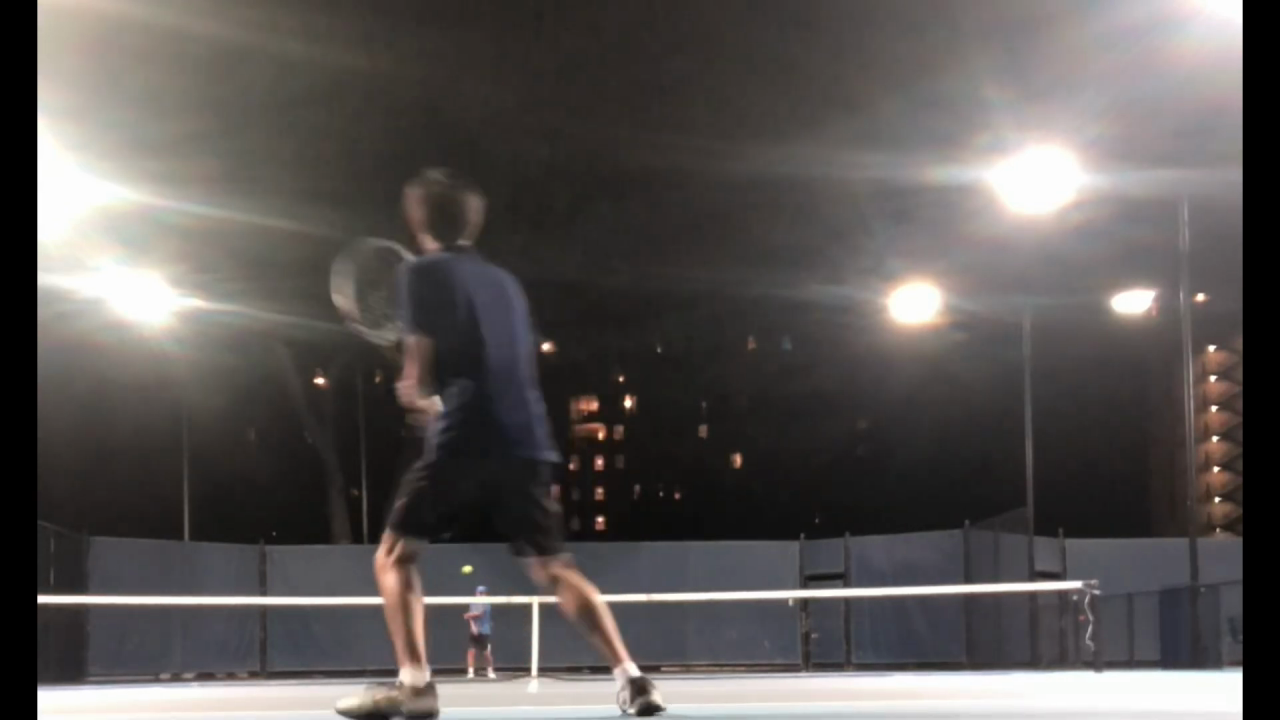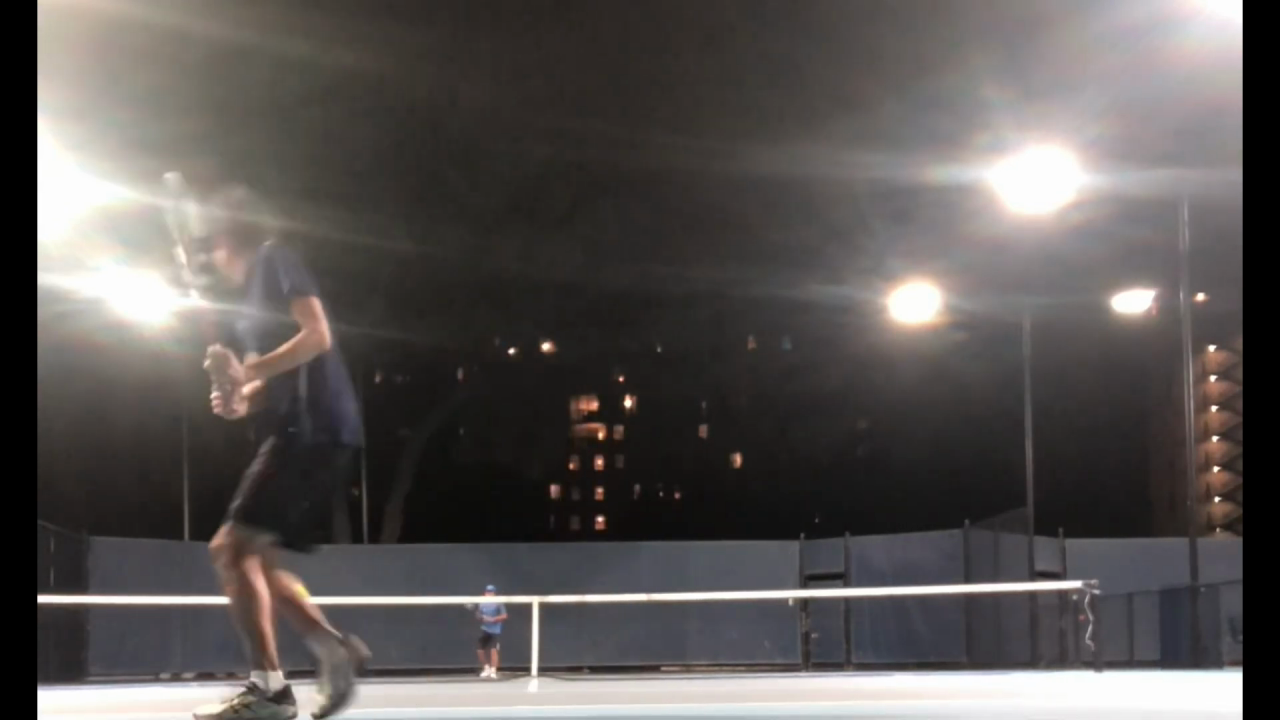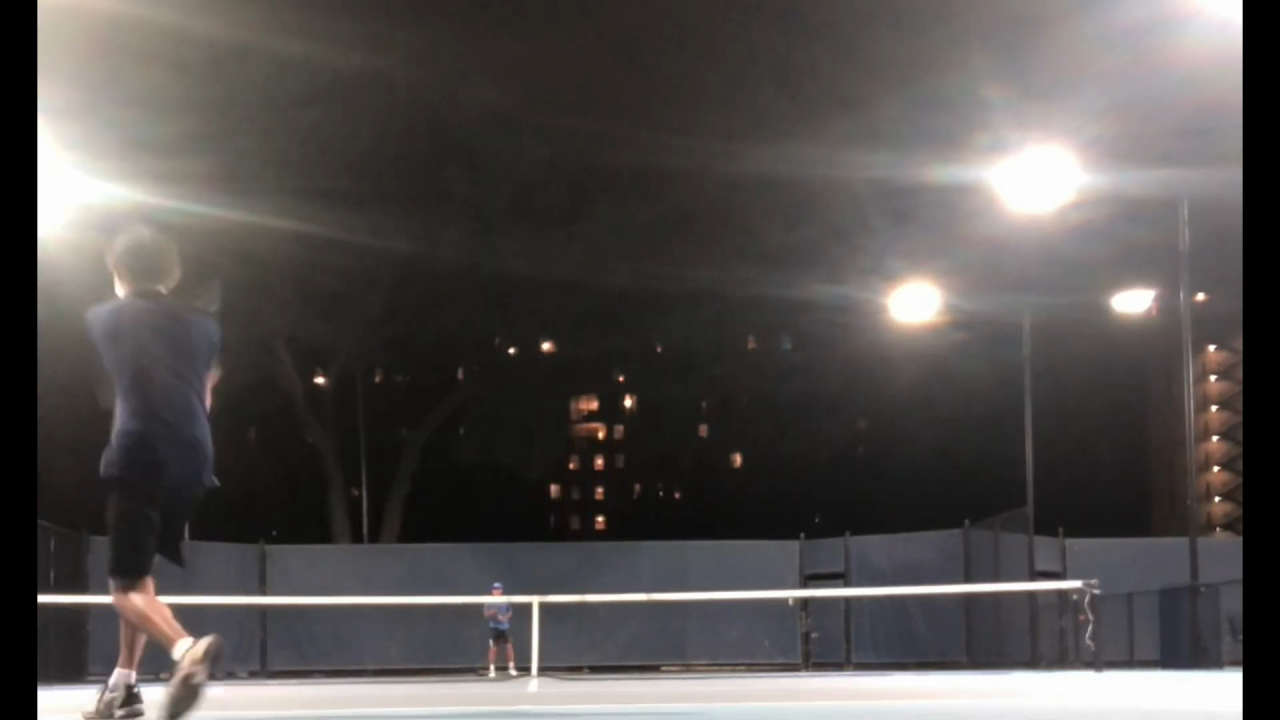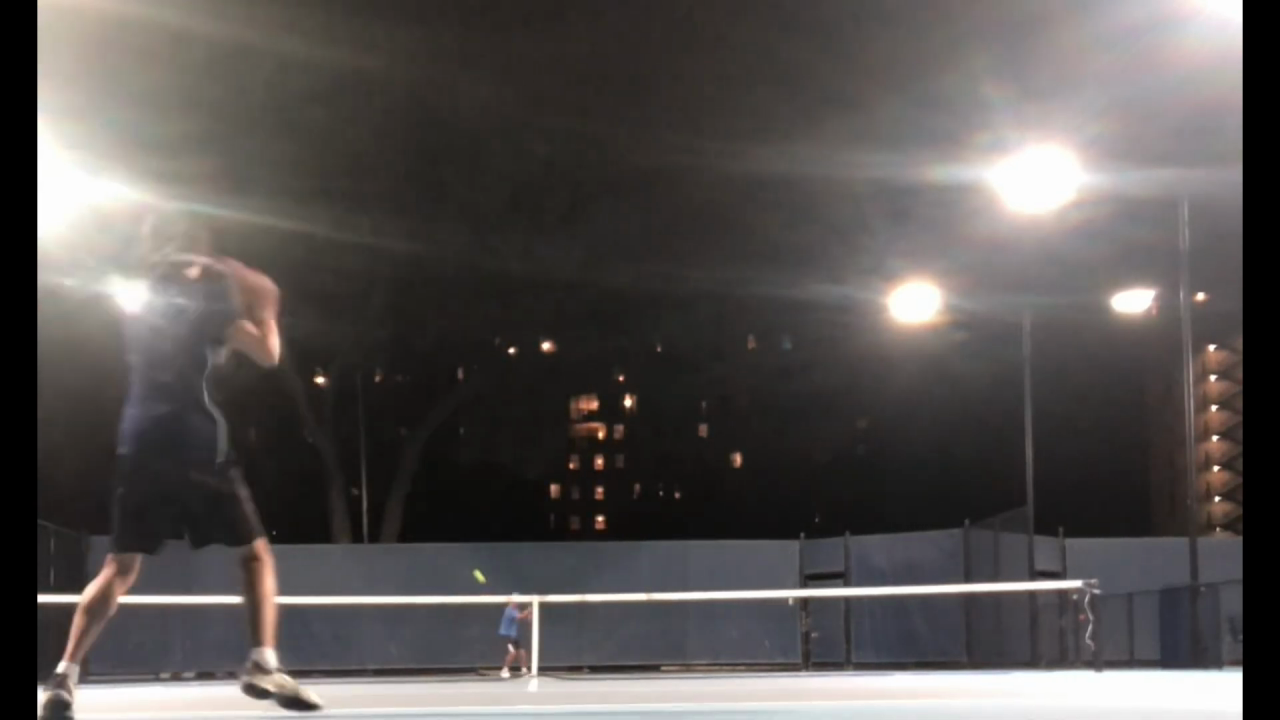
dt=0.5s
person 1, frame 1
left shoulder: (423, 272)
right shoulder: (507, 283)
left elbow: (418, 372)
left wrist: (417, 397)
left hip: (467, 438)
right hip: (528, 442)
left knee: (393, 554)
right knee: (555, 571)
person 1, frame 2
left shoulder: (274, 258)
right shoulder: (254, 297)
left elbow: (319, 338)
right elbow: (270, 384)
left wrist: (247, 376)
right wrist: (240, 394)
left hip: (313, 427)
right hip: (301, 431)
left knee: (232, 550)
right knee: (252, 556)
right ankle: (334, 647)
person 1, frame 3
left shoulder: (103, 319)
right shoulder: (188, 327)
left hip: (137, 461)
right hip: (194, 465)
left knee: (128, 590)
right knee: (136, 574)
left ankle: (188, 649)
person 1, frame 4
left shoulder: (139, 305)
right shoulder: (206, 298)
right elbow: (267, 353)
left wrist: (235, 292)
right wrist: (263, 303)
left hip: (140, 445)
right hip: (197, 447)
left knee: (119, 569)
right knee: (256, 555)
left ankle: (64, 678)
right ankle: (264, 667)
